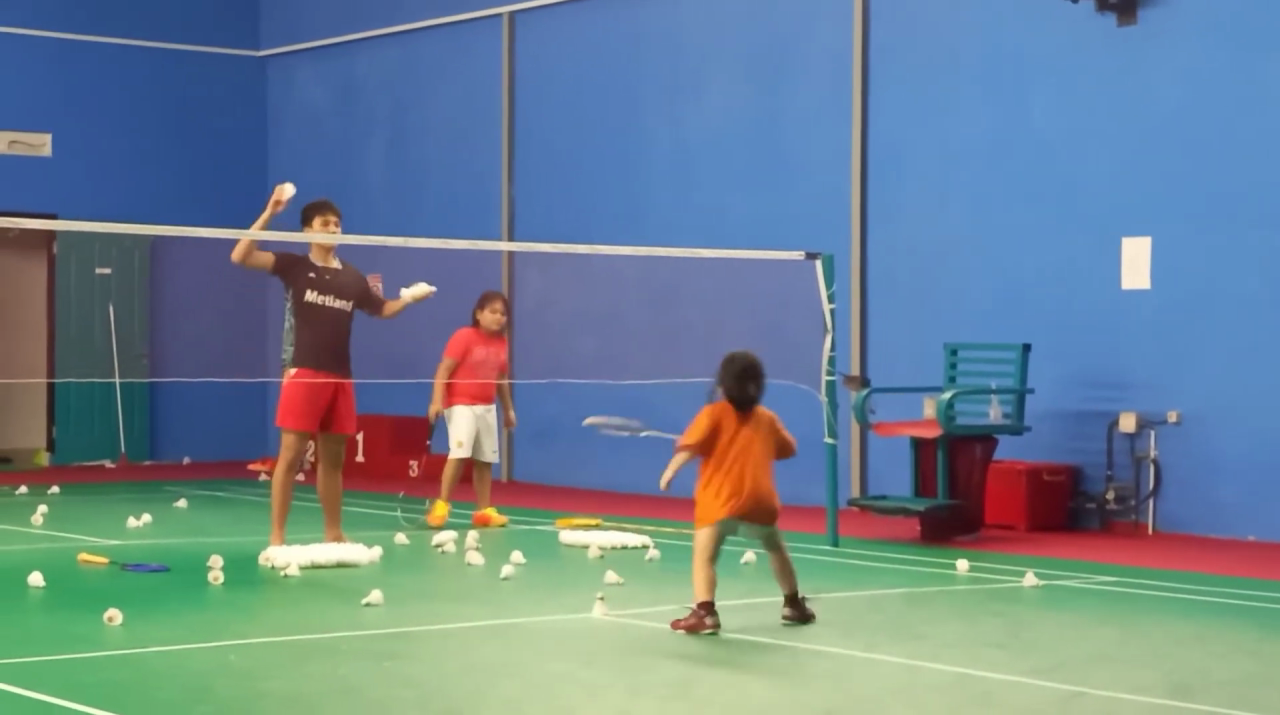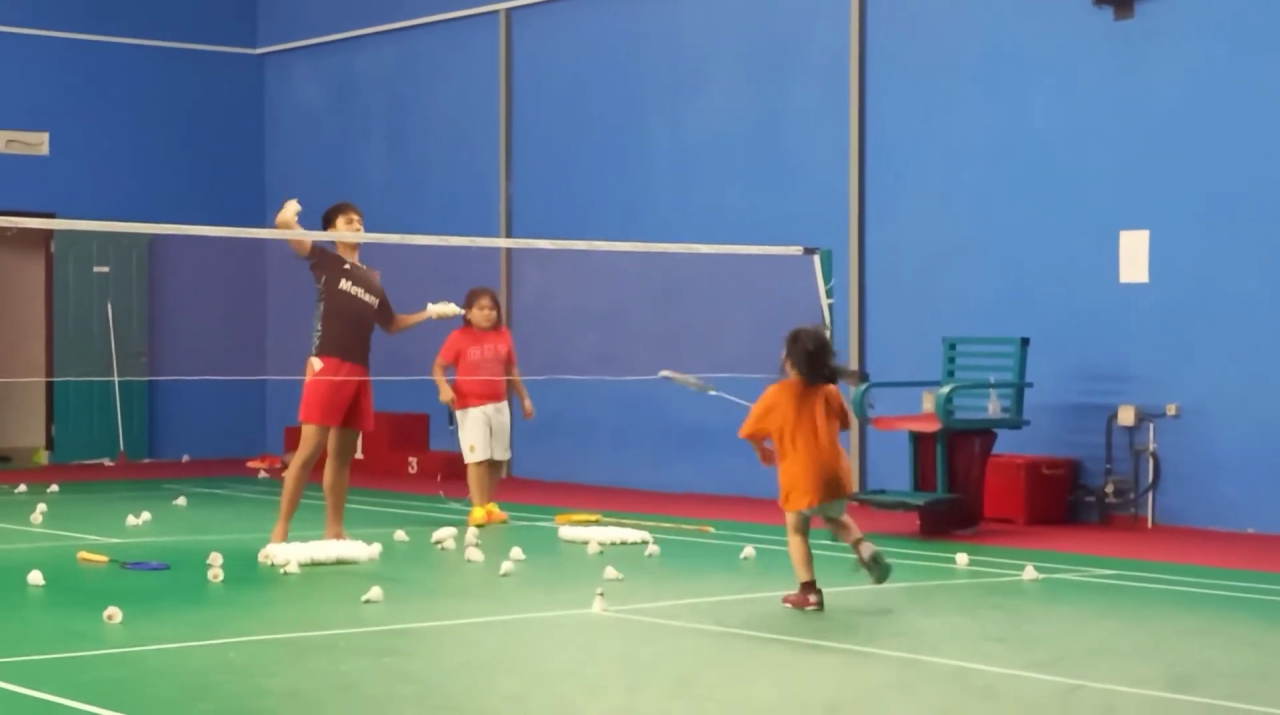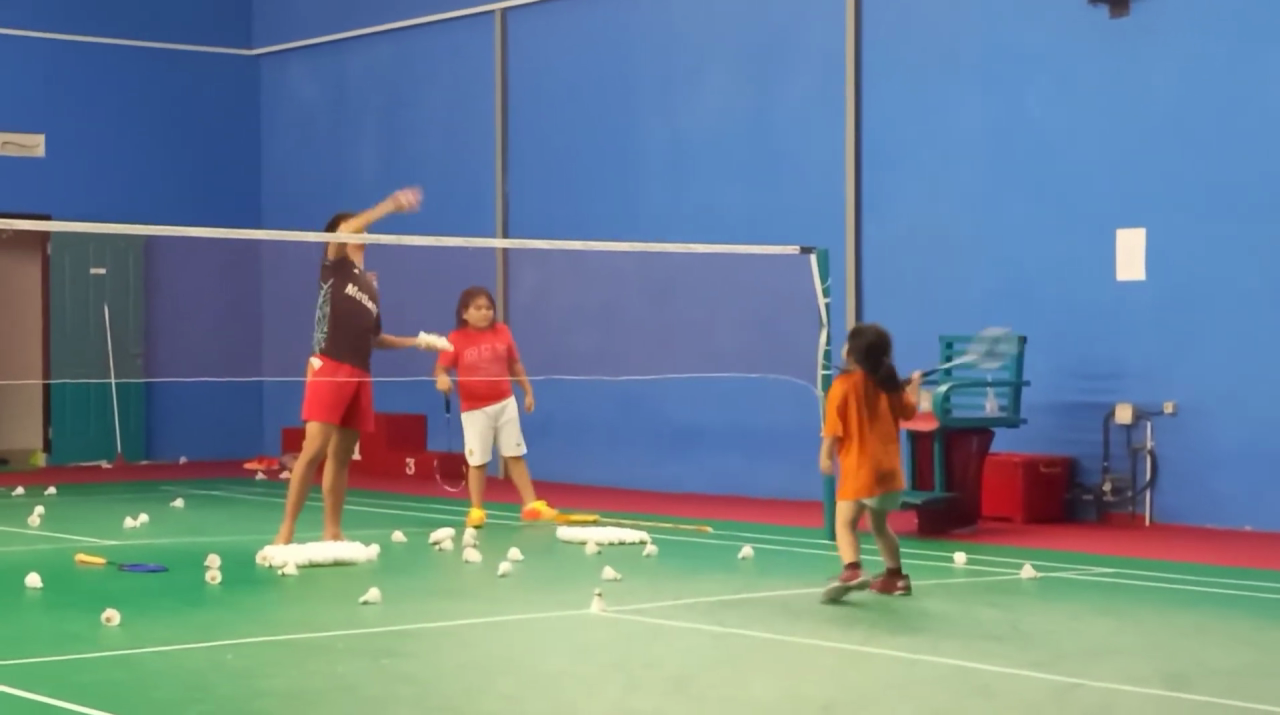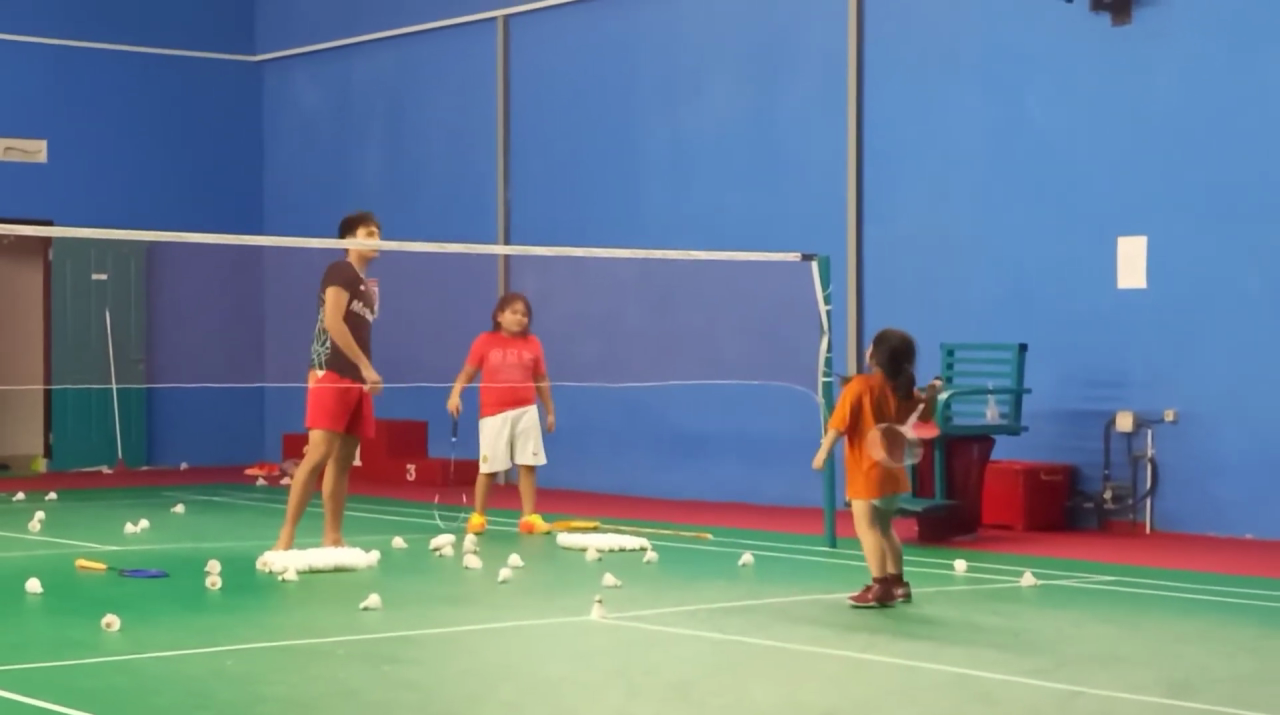
dt=0.4s
person 1, frame 1
left shoulder: (353, 277)
right shoulder: (294, 265)
left elbow: (381, 310)
right elbow: (239, 257)
left wrist: (409, 296)
right wrist: (270, 212)
left hip: (340, 378)
right hip: (304, 374)
left knee: (333, 458)
right knee: (291, 456)
left ankle: (333, 533)
right ankle: (277, 536)
person 1, frame 2
left shoulder: (372, 280)
right shoulder: (325, 260)
left elbow: (391, 324)
right elbow: (284, 222)
left wrist: (431, 312)
right wrist: (292, 208)
left hip: (359, 372)
right hip: (327, 367)
left knee: (342, 454)
right knee: (309, 450)
left ankle: (334, 530)
right ankle: (281, 531)
person 1, frame 3
left shoulder: (370, 286)
right shoulder: (336, 263)
right elbow: (344, 233)
left wrist: (419, 340)
right wrist: (391, 205)
left hip: (360, 375)
right hip: (328, 367)
left knee: (341, 456)
right knee: (314, 449)
left ankle: (332, 531)
right ankle: (285, 531)
person 1, frame 4
left shoulder: (366, 288)
right shoulder: (339, 271)
right elbow: (332, 322)
right wrist: (366, 365)
left hip: (355, 381)
right hip: (330, 377)
left knee: (342, 461)
right knee: (317, 455)
left ankle: (333, 537)
right ankle: (286, 536)
person 2, frame 1
left shoulder: (713, 414)
right shoulder: (766, 418)
left elbow: (691, 444)
right elbow: (788, 449)
left wrist: (671, 469)
left hip: (721, 498)
right hip: (761, 499)
left knee: (703, 556)
right knee: (775, 548)
left ankle: (704, 612)
right ankle: (794, 604)
person 2, frame 2
left shoulder: (775, 394)
right shoulder: (830, 392)
left elbow: (751, 432)
right elbow: (845, 424)
left wrist: (763, 452)
left hip: (801, 477)
right hip: (834, 474)
left knee: (796, 533)
right knee: (837, 520)
left ankle: (808, 591)
right ankle: (864, 549)
person 2, frame 3
left shoulder: (843, 385)
right shoulder: (889, 385)
left elbow: (833, 428)
right elbow: (908, 410)
left wrist: (826, 456)
right wrist: (913, 384)
left hip: (859, 472)
right hip: (888, 468)
left knee: (845, 524)
right knee: (878, 524)
left ankle: (852, 571)
right ankle: (895, 576)
person 2, frame 4
left shoulder: (860, 386)
right shoulder: (904, 390)
left elbow: (840, 423)
right elbow: (924, 416)
left wrist: (823, 450)
right wrist: (931, 395)
left hip: (867, 472)
right hip: (891, 472)
left knee: (866, 528)
right knee: (884, 528)
left ankle: (880, 586)
right ankle: (897, 583)
person 3, frame 1
left shoulder: (502, 342)
right shoulder: (464, 337)
right elbow: (444, 369)
left wrist: (508, 409)
right wrist: (437, 399)
left hip: (487, 408)
right hip: (461, 405)
left knee: (485, 460)
right knee: (459, 454)
left ankle: (483, 511)
right ankle: (441, 505)
person 3, frame 2
left shoulder: (503, 335)
right shoulder: (459, 338)
left elbow: (511, 369)
right elbow: (438, 367)
left wrist: (524, 397)
right wrist: (444, 387)
left hip: (499, 405)
right hip: (470, 407)
left knee: (498, 458)
right knee: (477, 458)
left ankle: (489, 504)
right ankle: (478, 509)
person 3, frame 3
left shoulder: (502, 332)
right shoulder: (455, 339)
left elbow: (514, 365)
right elbow: (440, 368)
left wrist: (528, 392)
right wrist: (442, 378)
left hip: (505, 403)
right hip: (475, 408)
left knee: (515, 455)
right knee: (477, 460)
left ankle: (533, 505)
right ankle: (476, 510)
person 3, frame 4
left shoulder: (533, 344)
right shoulder: (484, 342)
left elbow: (541, 380)
right elbow: (467, 373)
left wrist: (550, 411)
right wrist: (455, 395)
left hip: (526, 412)
right hip: (493, 414)
left knee: (528, 465)
right knee: (489, 467)
left ankle: (529, 517)
right ankle: (478, 516)
